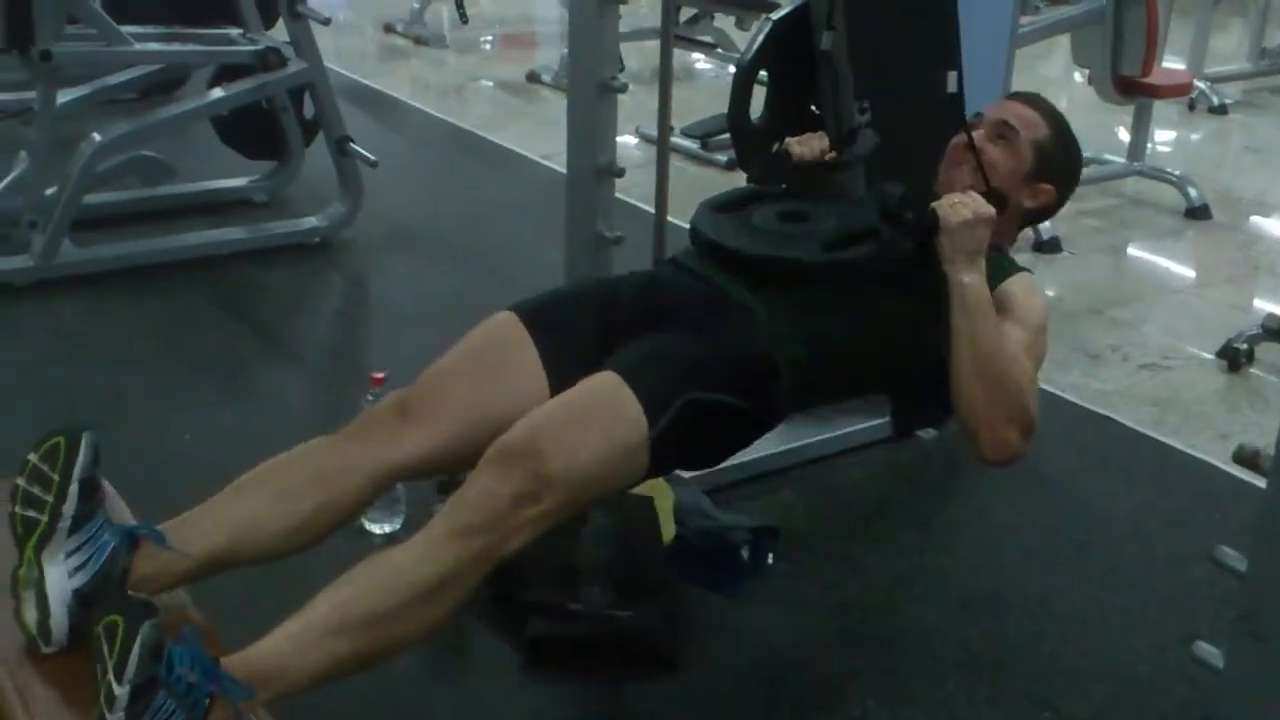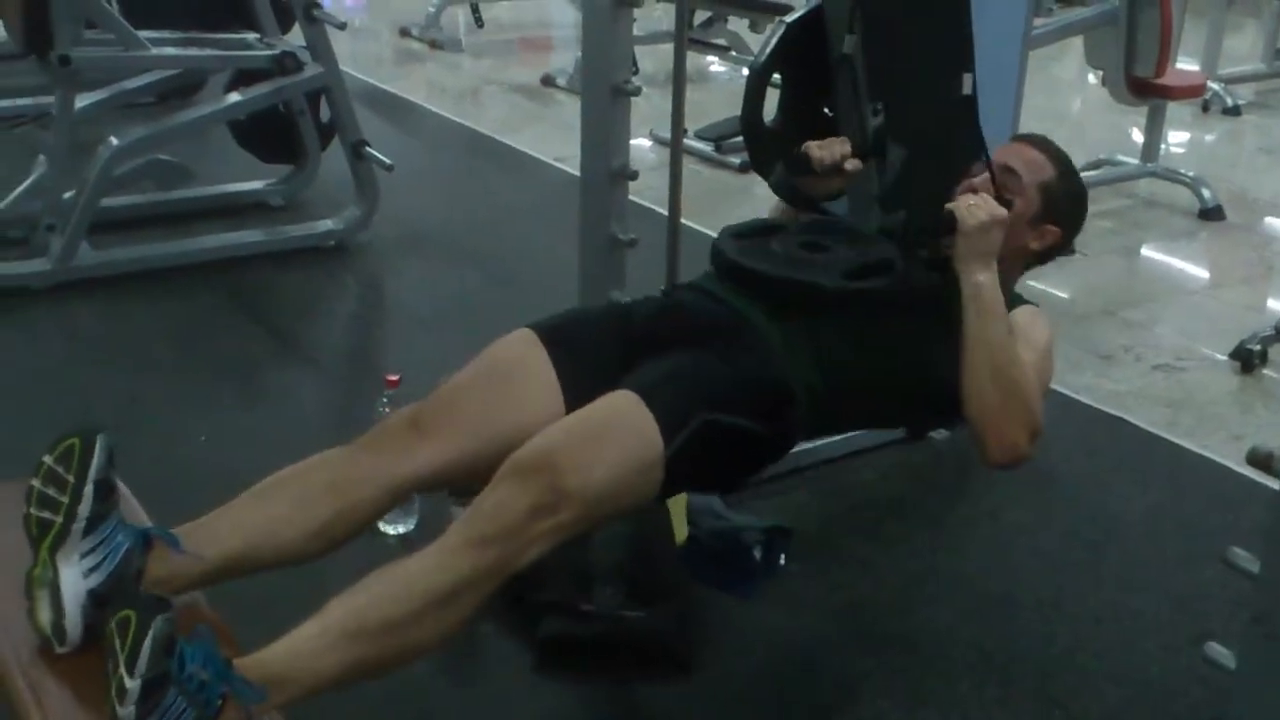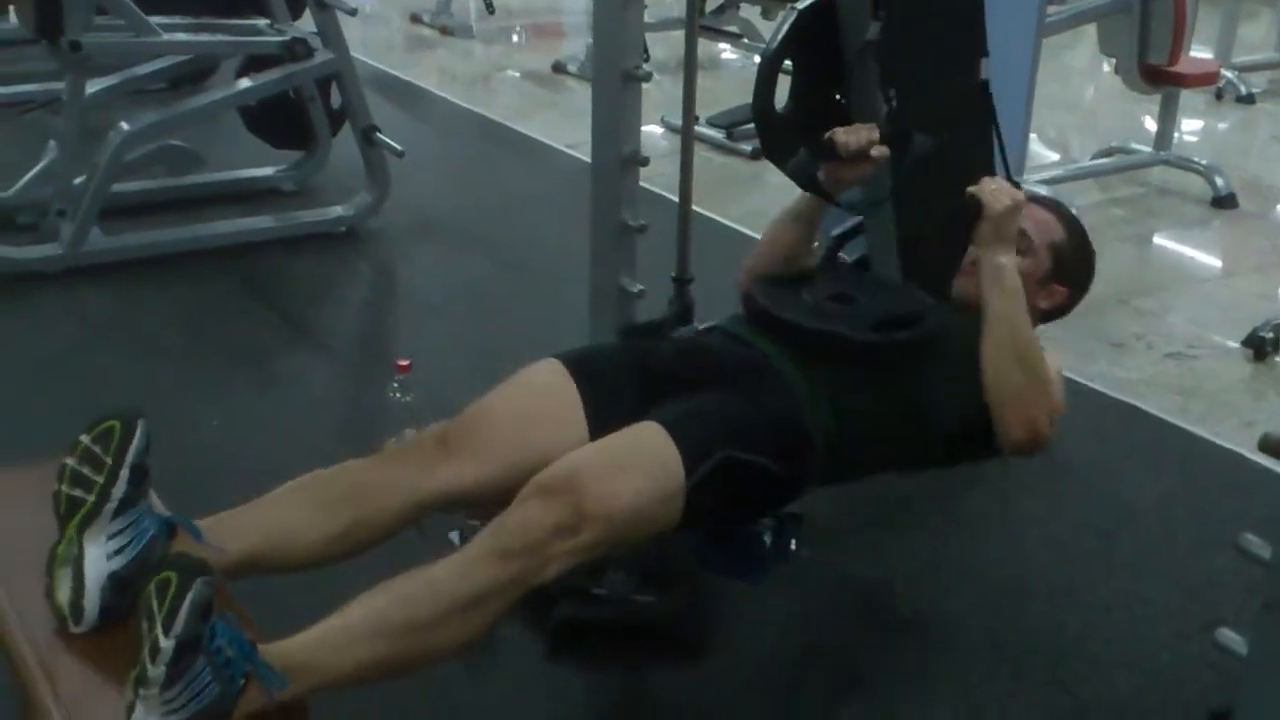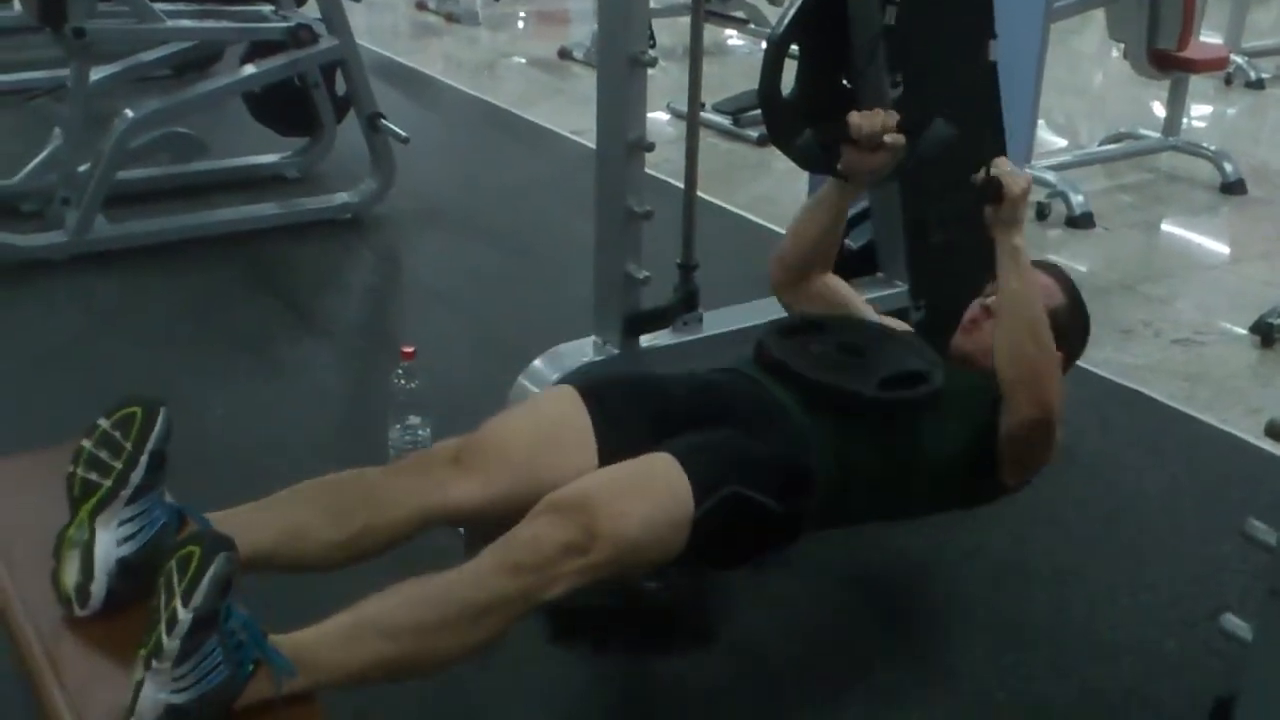
dt=0.2s
person 1, frame 1
left shoulder: (1009, 299)
left elbow: (1000, 434)
left wrist: (962, 269)
right wrist: (790, 175)
left hip: (734, 353)
right hip: (661, 290)
left knee: (504, 496)
right knee: (392, 428)
right ankle: (116, 563)
person 1, frame 2
left shoulder: (1017, 326)
left elbow: (1006, 443)
left wrist: (975, 270)
right wrist: (807, 190)
left hip: (751, 377)
right hip: (680, 312)
left knee: (521, 507)
right knee: (414, 437)
right ankle: (135, 565)
person 1, frame 3
left shoulder: (1016, 372)
left elbow: (1020, 422)
right elbow: (766, 273)
left wrist: (998, 251)
right wrist: (828, 188)
left hip: (773, 421)
right hip: (707, 351)
left knee: (547, 523)
right knee: (444, 453)
right ankle: (152, 551)
person 1, frame 4
left shoulder: (1001, 442)
right shoulder: (904, 350)
left elbow: (1037, 402)
right elbow: (792, 275)
left wrist: (1009, 241)
right wrist: (850, 177)
left hip: (781, 461)
right hip: (710, 394)
left knee: (559, 540)
right knee: (456, 469)
right ankle: (162, 540)
